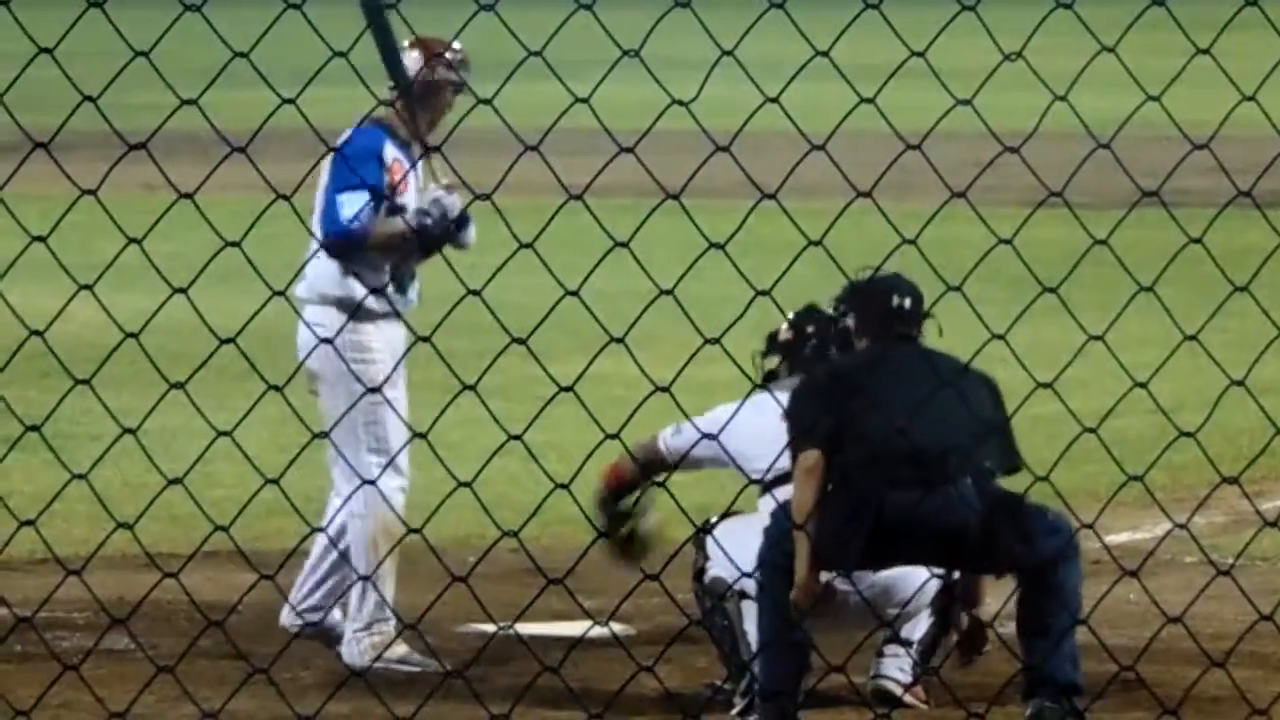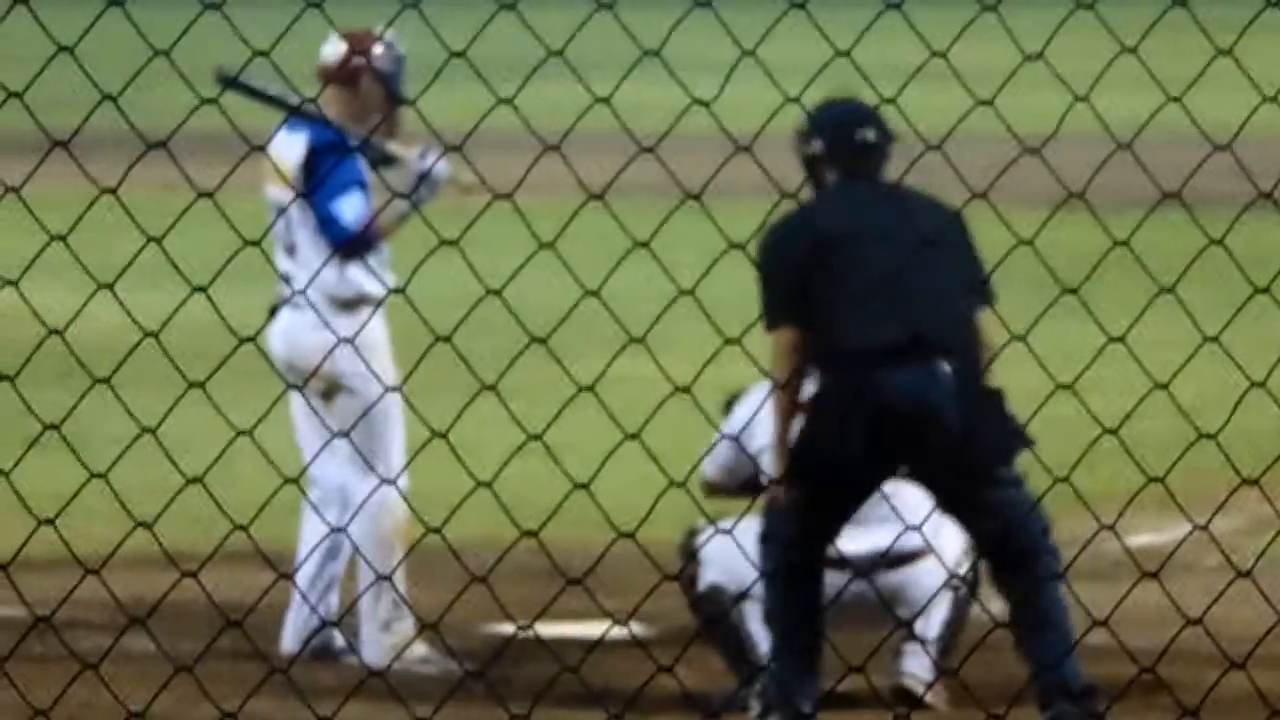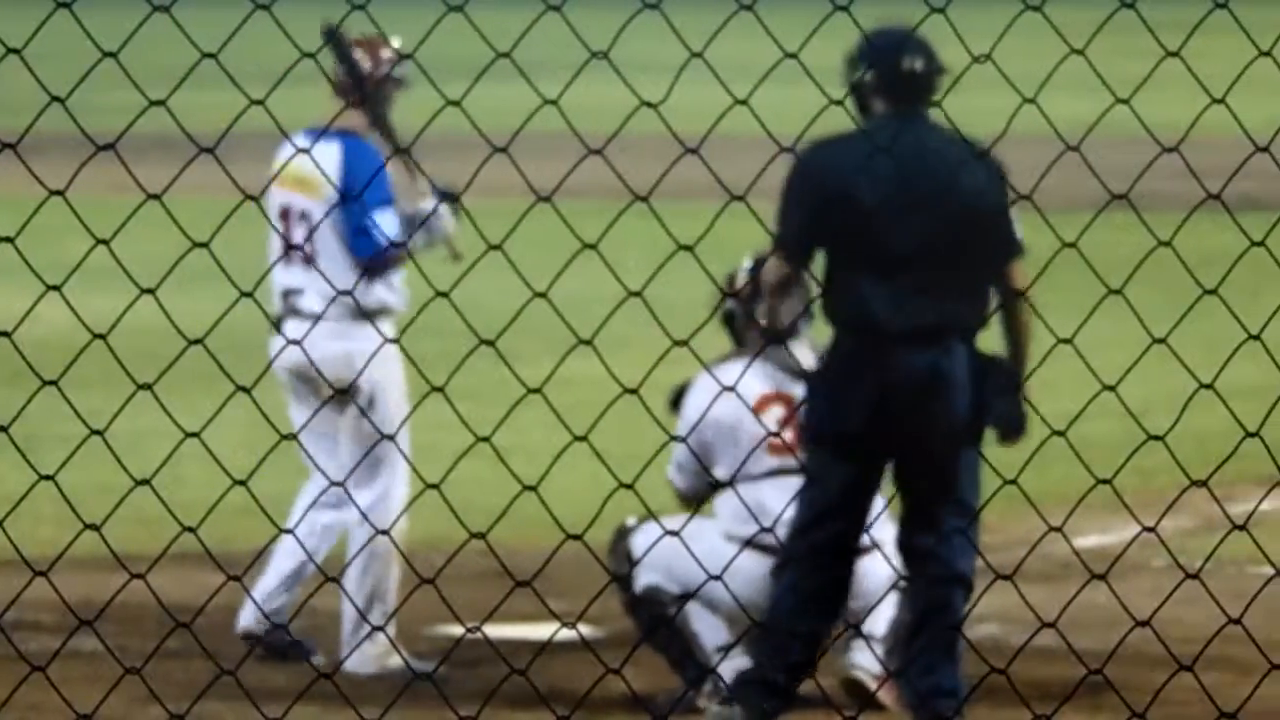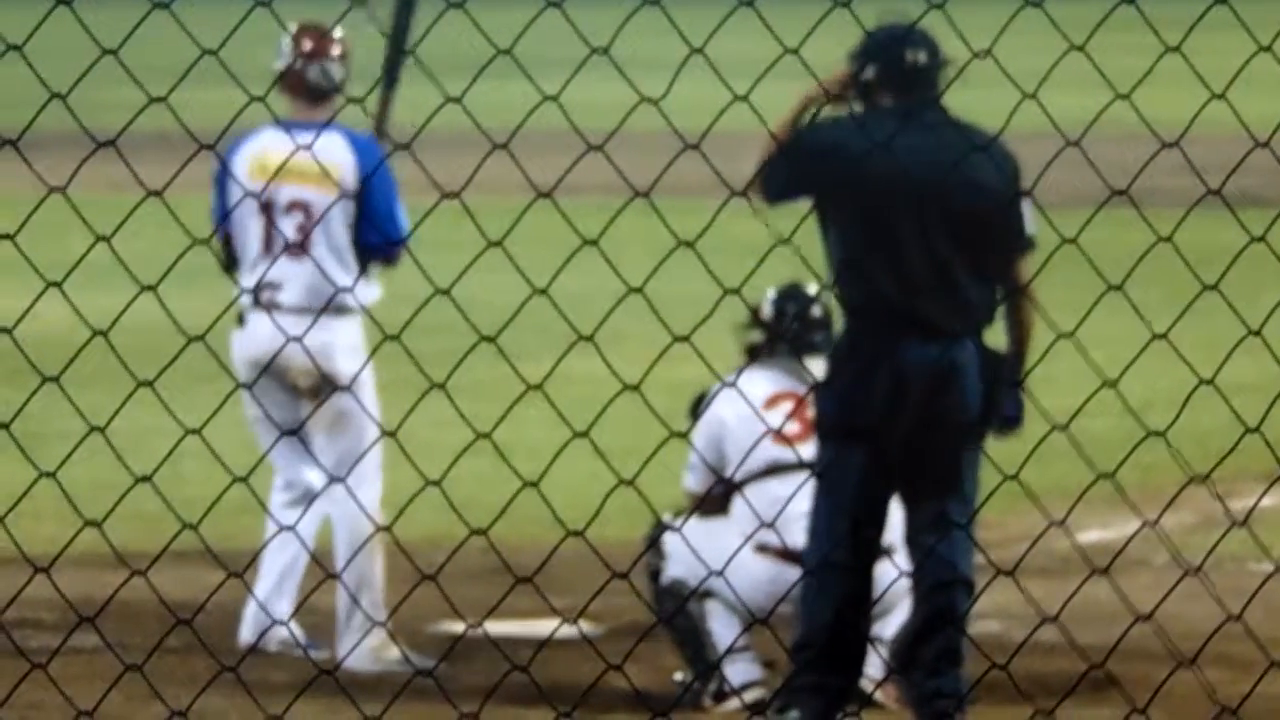
dt=1s
person 1, frame 1
left shoulder: (402, 152)
right shoulder: (368, 145)
right elbow: (341, 236)
left wrist: (437, 233)
right wrist: (417, 223)
left hip: (364, 329)
right hip: (353, 331)
left knee: (359, 475)
right knee: (381, 481)
left ankle: (313, 605)
right ankle: (369, 637)
person 1, frame 2
left shoulder: (295, 135)
right shoulder: (328, 147)
left elbow: (380, 138)
right elbow: (355, 236)
right wrist: (416, 192)
left hip: (301, 325)
right hip: (341, 329)
left knee: (332, 484)
right knee: (378, 485)
left ankle: (310, 628)
right ankle: (388, 638)
person 1, frame 3
left shoulder: (291, 152)
right shoulder: (360, 155)
right elbow: (373, 253)
left wrist: (407, 217)
right wrist: (424, 225)
left hip: (295, 336)
right hip: (354, 339)
left knee: (332, 485)
right knee: (377, 491)
left ankle: (266, 611)
right ankle: (368, 644)
person 1, frame 4
left shoulder: (243, 151)
right shoulder: (359, 153)
left elbow: (230, 254)
right elbow: (388, 248)
left hip: (258, 332)
right hip: (329, 334)
left knee: (296, 478)
right knee: (354, 484)
left ankle: (268, 621)
right ankle: (365, 641)
person 2, frame 1
left shoulder: (829, 379)
right shoulder: (973, 380)
left elbow: (810, 465)
left wrist: (804, 567)
left hip: (873, 520)
right hip: (962, 517)
left knee: (784, 537)
right knee: (1054, 544)
person 2, frame 2
left shoulder: (794, 233)
right shoulder: (940, 217)
left elbow: (788, 349)
right elbow: (975, 327)
left wrist: (781, 455)
right wrist: (974, 421)
left hip: (856, 395)
right hip: (946, 390)
left knee: (790, 533)
right knee: (1019, 542)
person 2, frame 3
left shoulder: (827, 163)
right shoulder: (977, 166)
left elbow: (781, 271)
right elbow: (1011, 288)
left wrist: (769, 314)
right wrist: (1013, 386)
left hip: (861, 368)
right hip: (949, 369)
left knee: (819, 536)
right knee: (942, 541)
person 2, frame 4
left shoulder: (841, 144)
right shoulder: (990, 157)
left elbow: (761, 180)
right elbow: (1016, 281)
left wrist: (811, 101)
right wrist: (1013, 376)
left hip: (873, 359)
right hip: (957, 363)
left knee: (842, 531)
right knee: (945, 533)
person 3, frame 1
left shoulder: (753, 409)
left elbow: (644, 458)
left wrist: (611, 508)
right hip: (892, 581)
left knee: (715, 545)
left ankle: (757, 679)
right ankle: (897, 671)
person 3, frame 2
left shoulder: (767, 396)
left elbow: (716, 482)
right hip: (905, 579)
left knee: (707, 548)
right knee: (956, 537)
right ankle: (920, 672)
person 3, frame 3
left shoulder: (716, 385)
left elbow: (688, 492)
left hip: (757, 574)
right hip: (854, 577)
left knee: (635, 548)
right knee: (896, 543)
left ankle: (723, 679)
right ankle: (870, 663)
person 3, frame 4
left shoulder: (733, 393)
left elbow: (701, 504)
left hip: (772, 576)
right hip: (872, 581)
left knee: (671, 542)
left ankle: (735, 680)
right ankle: (874, 670)
